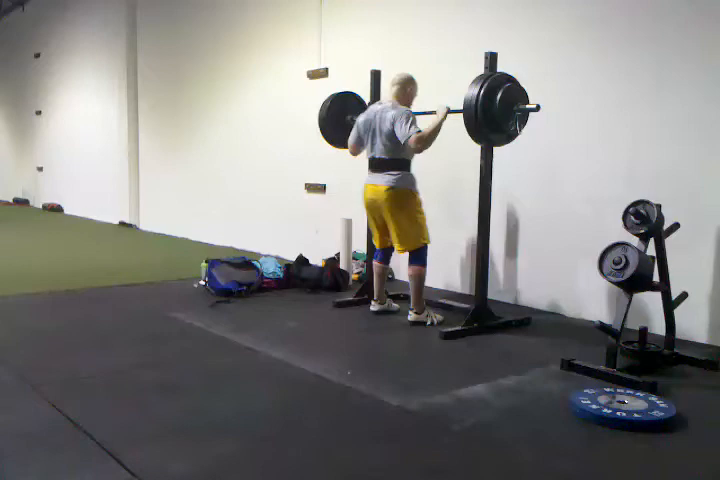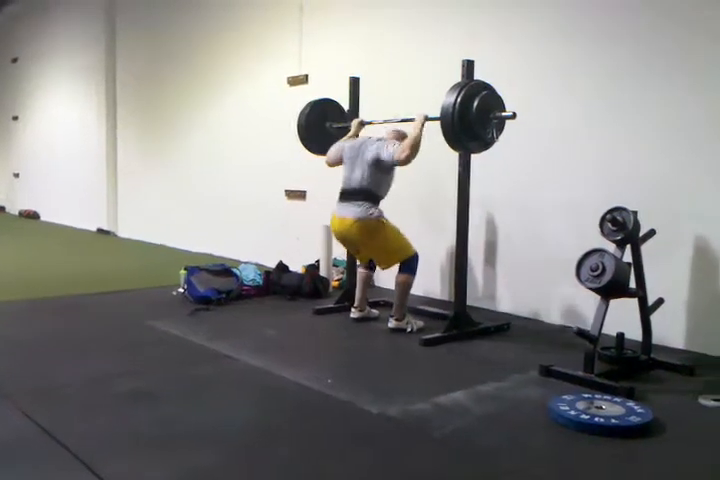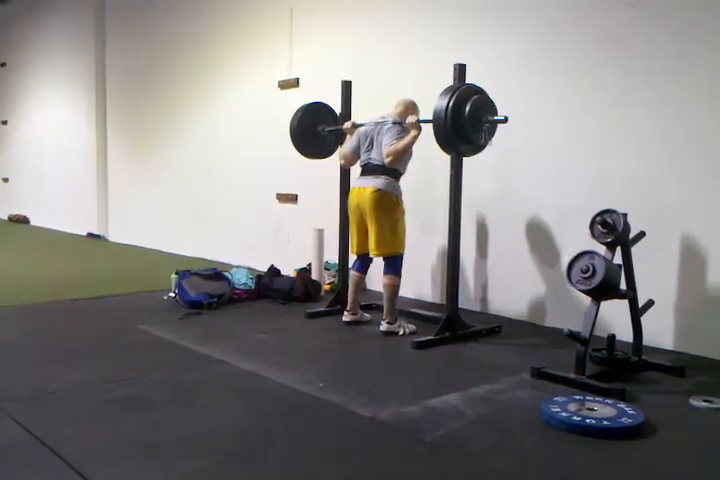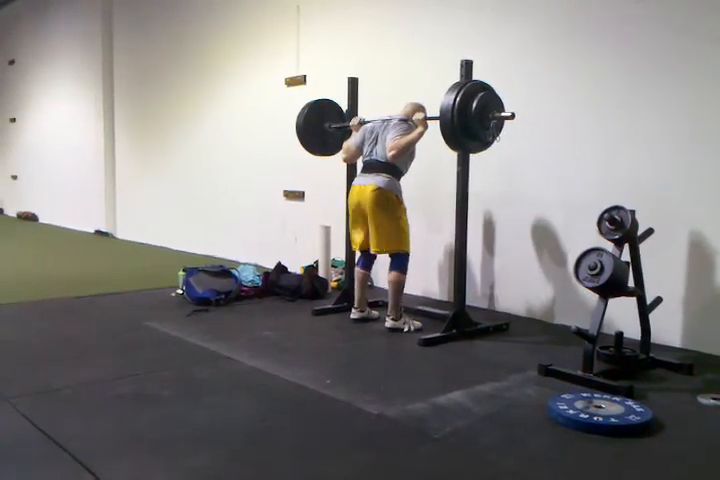
dt=1s
person 1, frame 1
left shoulder: (367, 114)
right shoulder: (400, 114)
left elbow: (353, 149)
right elbow: (417, 144)
right wrist: (440, 118)
left hip: (372, 187)
right hip: (396, 189)
left knee: (383, 246)
right knee: (417, 248)
left ankle: (379, 300)
right ankle: (418, 311)
person 1, frame 2
left shoulder: (354, 144)
right shoulder: (383, 146)
left elbow: (329, 159)
right elbow: (404, 155)
left wrist: (353, 132)
right wrist: (418, 127)
left hip: (338, 221)
right hip: (362, 221)
left knee: (368, 257)
right knee: (409, 259)
left ankle: (359, 308)
right ankle: (398, 318)
person 1, frame 3
left shoulder: (366, 128)
right shoulder: (396, 128)
left elbow: (345, 160)
right elbow: (390, 157)
left wrist: (350, 134)
right wrist: (414, 133)
left hip: (357, 192)
right hip: (381, 193)
left knee: (363, 256)
right knee: (393, 258)
left ankle: (351, 311)
right ankle: (389, 321)
person 1, frame 4
left shoulder: (371, 127)
right shoulder: (402, 127)
left elbow: (347, 155)
right elbow: (393, 152)
left wrist: (355, 132)
right wrist: (420, 130)
left hip: (357, 190)
right hip: (381, 192)
left knee: (366, 252)
right knee: (399, 255)
left ankle: (359, 308)
right ankle: (394, 317)
